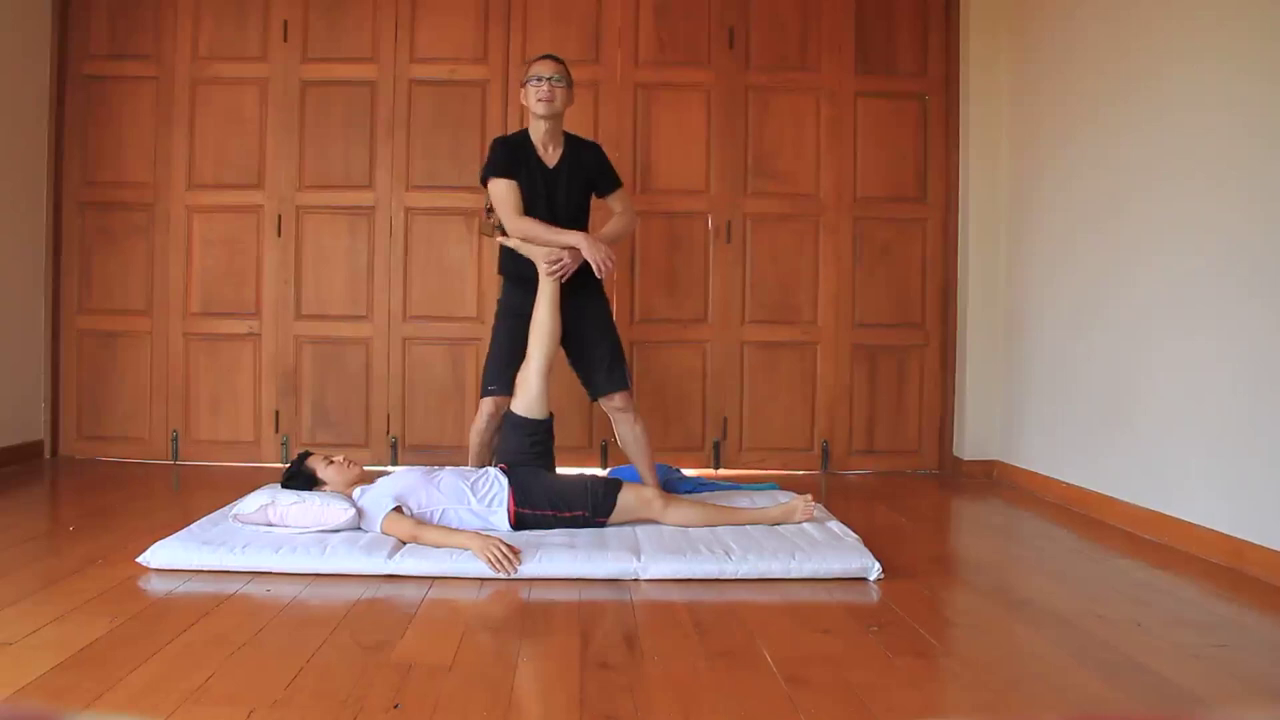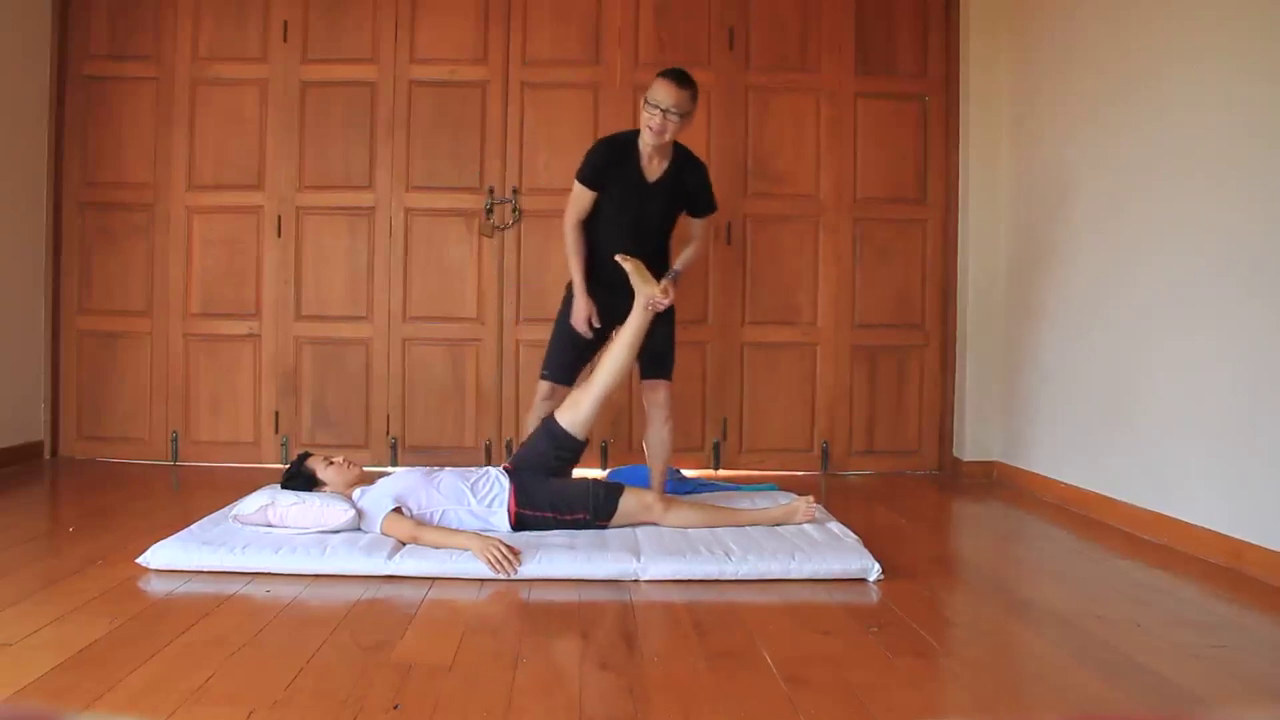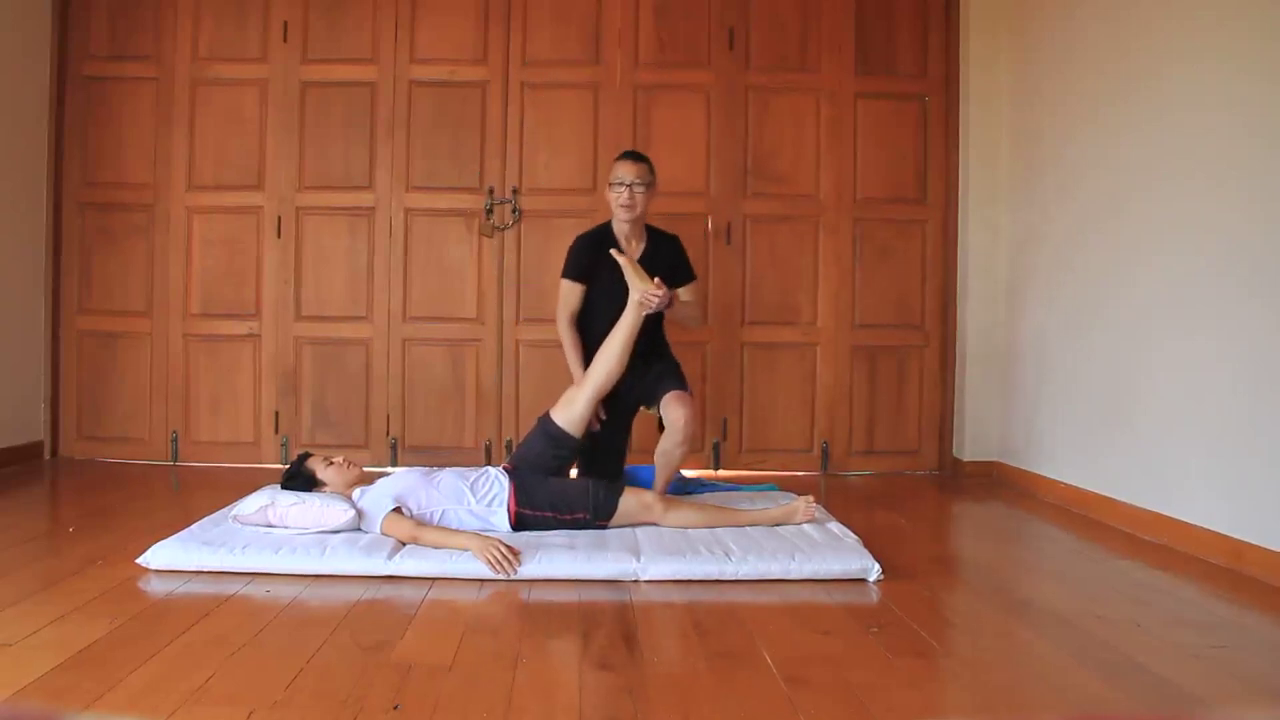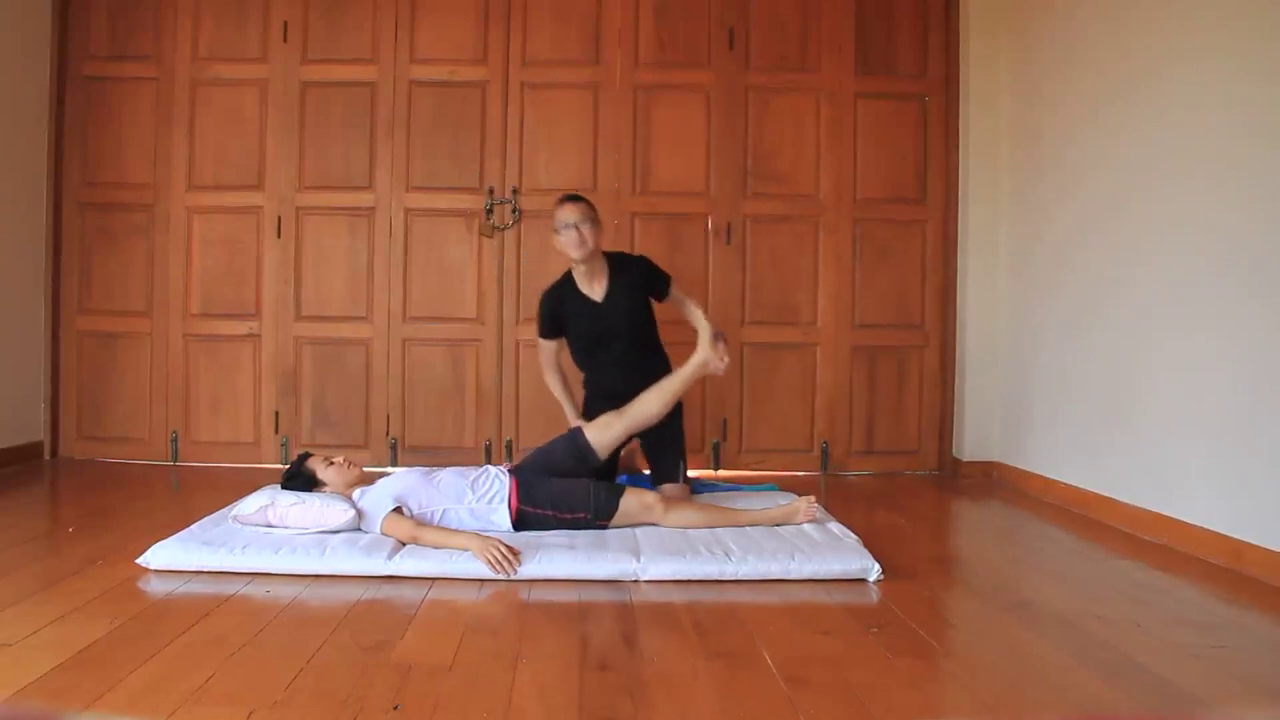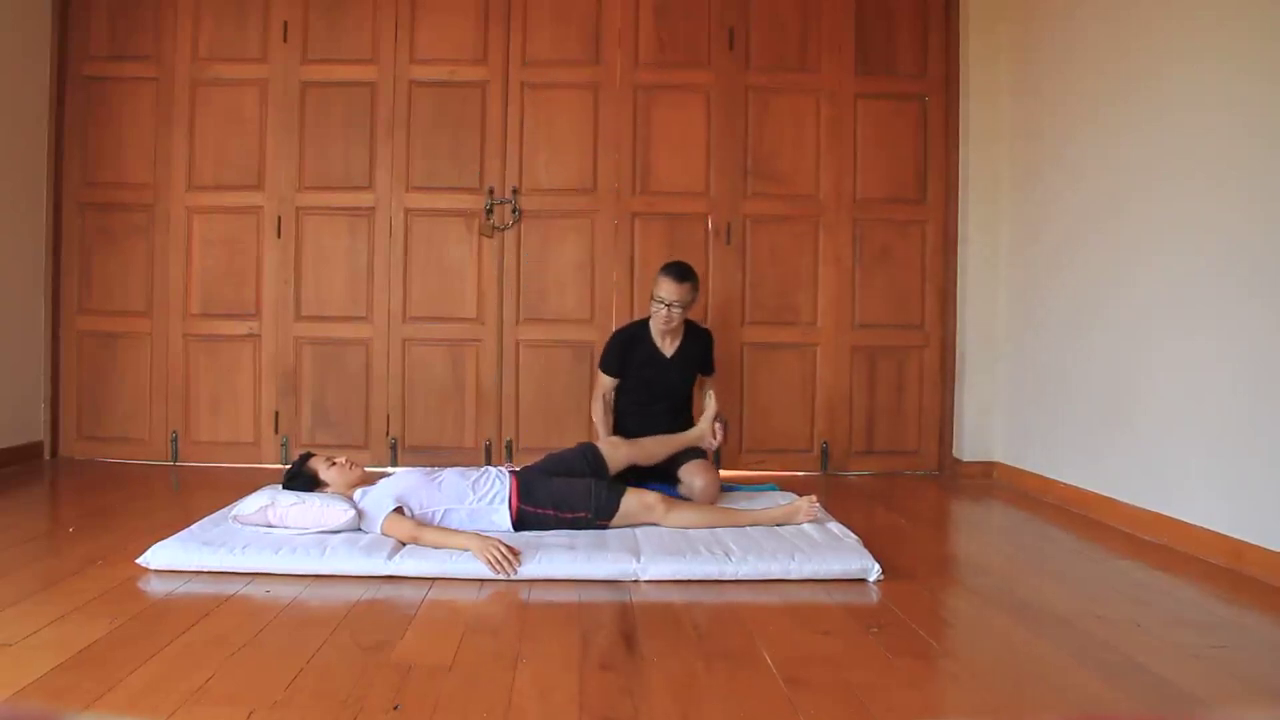
dt=1s
person 1, frame 1
left shoulder: (384, 483)
right shoulder: (369, 505)
right elbow: (415, 530)
right wrist: (473, 538)
left hip: (511, 477)
right hip: (518, 505)
left knee: (533, 375)
right knee: (651, 501)
right ankle: (773, 513)
person 1, frame 2
left shoulder: (387, 484)
right shoulder: (369, 507)
right elbow: (414, 532)
right wrist: (473, 539)
left hip: (514, 478)
right hip: (517, 507)
left knee: (589, 394)
right knee: (652, 505)
left ankle: (643, 304)
right ankle: (773, 515)
person 1, frame 3
left shoulder: (387, 483)
right shoulder: (369, 508)
right elbow: (414, 532)
right wrist: (473, 540)
left hip: (513, 478)
right hip: (518, 508)
left knee: (586, 391)
right knee: (652, 505)
left ankle: (637, 303)
right ankle: (769, 516)
person 1, frame 4
left shoulder: (383, 483)
right shoulder: (370, 509)
right elbow: (414, 533)
right wrist: (473, 541)
left hip: (516, 478)
right hip: (518, 508)
left knee: (616, 421)
right knee: (652, 505)
left ankle: (700, 360)
right ankle: (773, 517)
person 1, frame 5
left shoulder: (383, 481)
right shoulder: (370, 507)
right elbow: (413, 533)
right wrist: (474, 539)
left hip: (516, 479)
right hip: (520, 508)
left knee: (618, 446)
right knee: (652, 506)
left ankle: (699, 433)
right ankle: (773, 516)
person 2, frame 1
left shoulder: (589, 154)
right shoulder: (506, 150)
left elbow: (626, 216)
right elbow: (513, 222)
left wrist: (582, 250)
right wrist: (580, 238)
left hip: (582, 293)
right hip: (523, 292)
left knee: (619, 401)
right knee: (493, 405)
left ankle: (656, 494)
person 2, frame 2
left shoulder: (692, 172)
right shoulder: (608, 152)
left elbow: (697, 238)
right elbow: (572, 221)
left wrist: (671, 278)
right wrist: (580, 294)
right hip: (595, 286)
left knee: (658, 396)
right knee: (550, 388)
left ankle: (656, 496)
person 2, frame 3
left shoulder: (668, 246)
right shoulder: (587, 246)
left elbow: (694, 314)
right elbow: (565, 320)
left wrist: (668, 302)
left hip: (654, 360)
left knee: (683, 417)
right knee: (598, 482)
person 2, frame 4
left shoulder: (636, 269)
right shoulder: (555, 299)
left elbow: (683, 301)
right elbow: (549, 364)
right wrist: (574, 419)
right hip: (603, 401)
left knee: (674, 497)
right ankle: (615, 471)
person 2, frame 5
left shoulder: (700, 340)
right shoulder: (624, 339)
right elbow: (601, 396)
right hip: (627, 441)
left knee: (706, 487)
left ankle: (666, 484)
